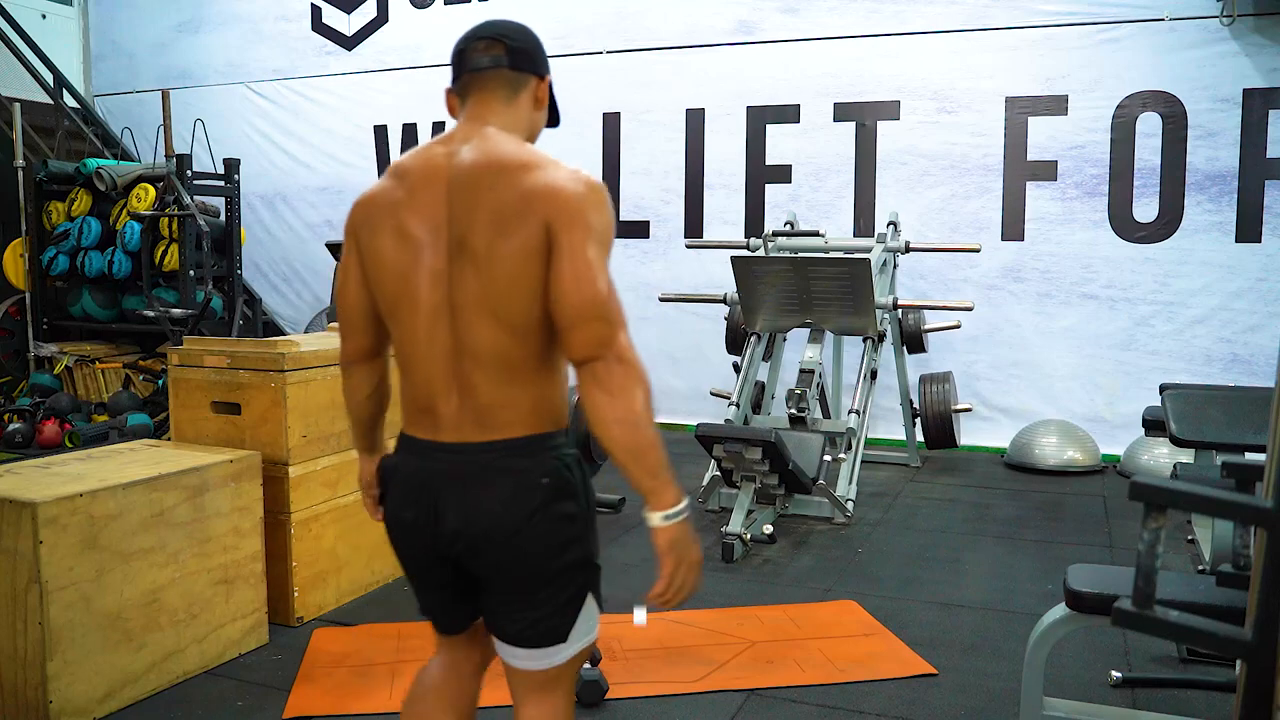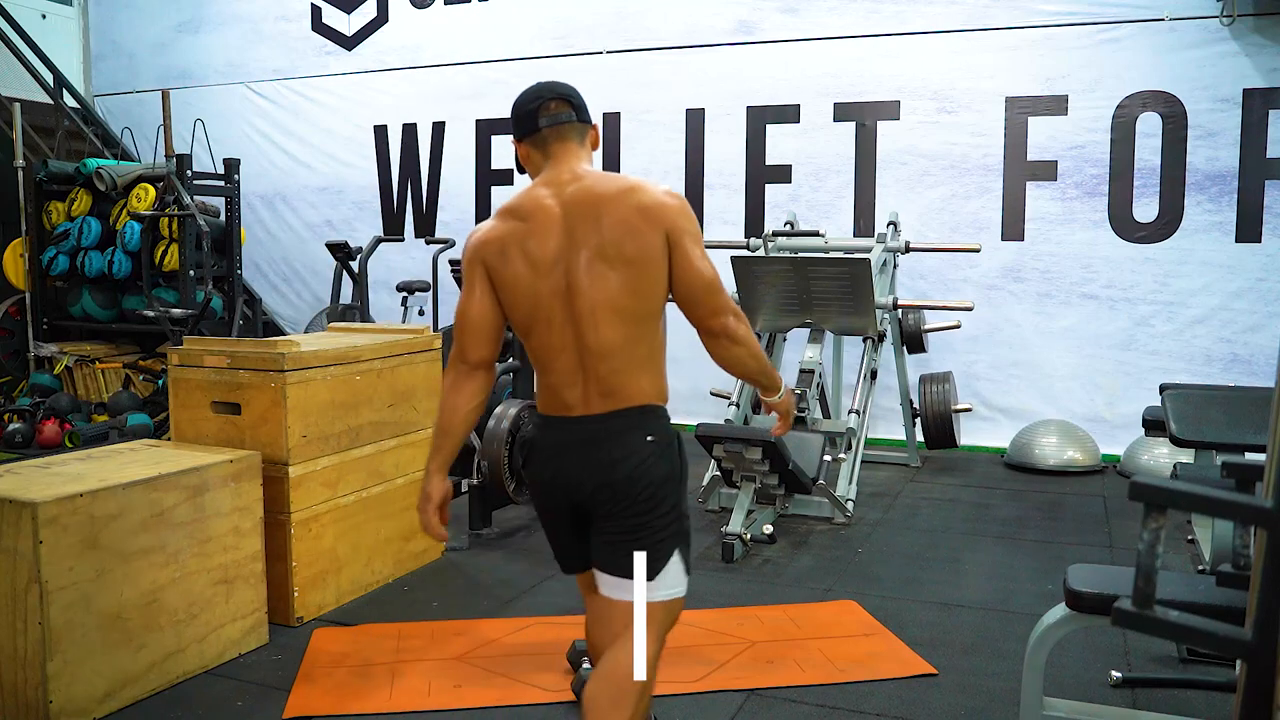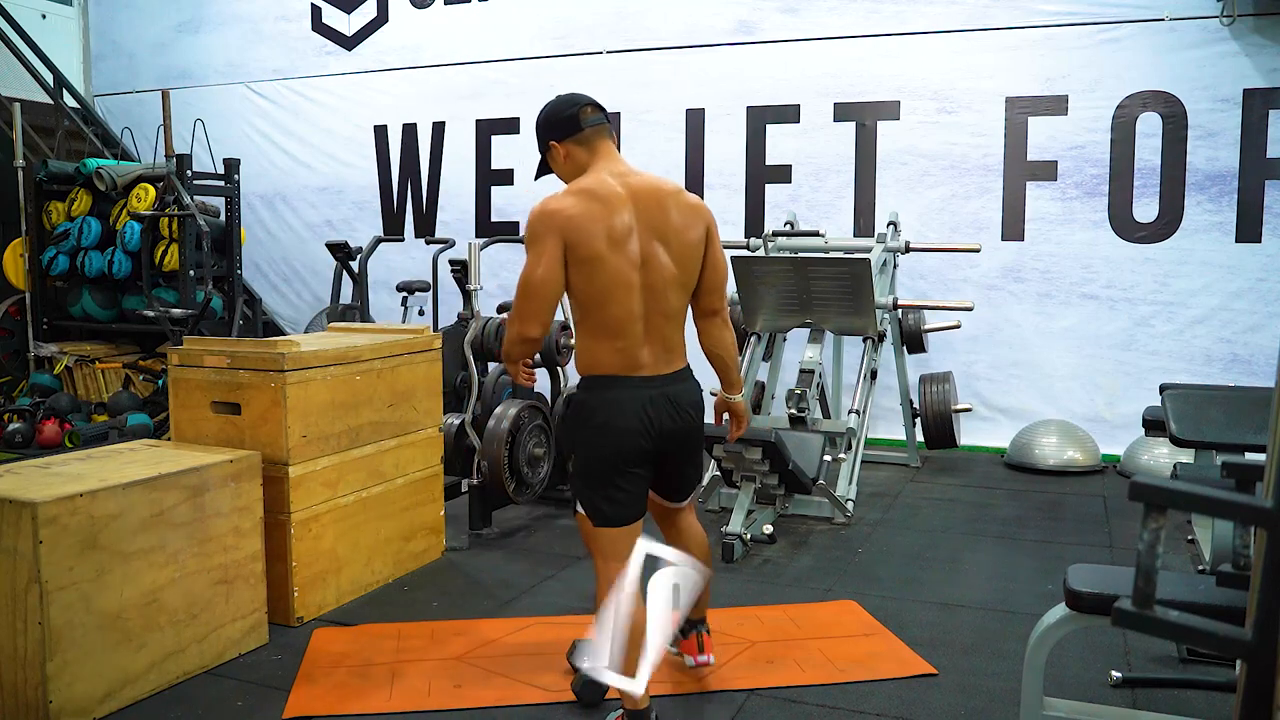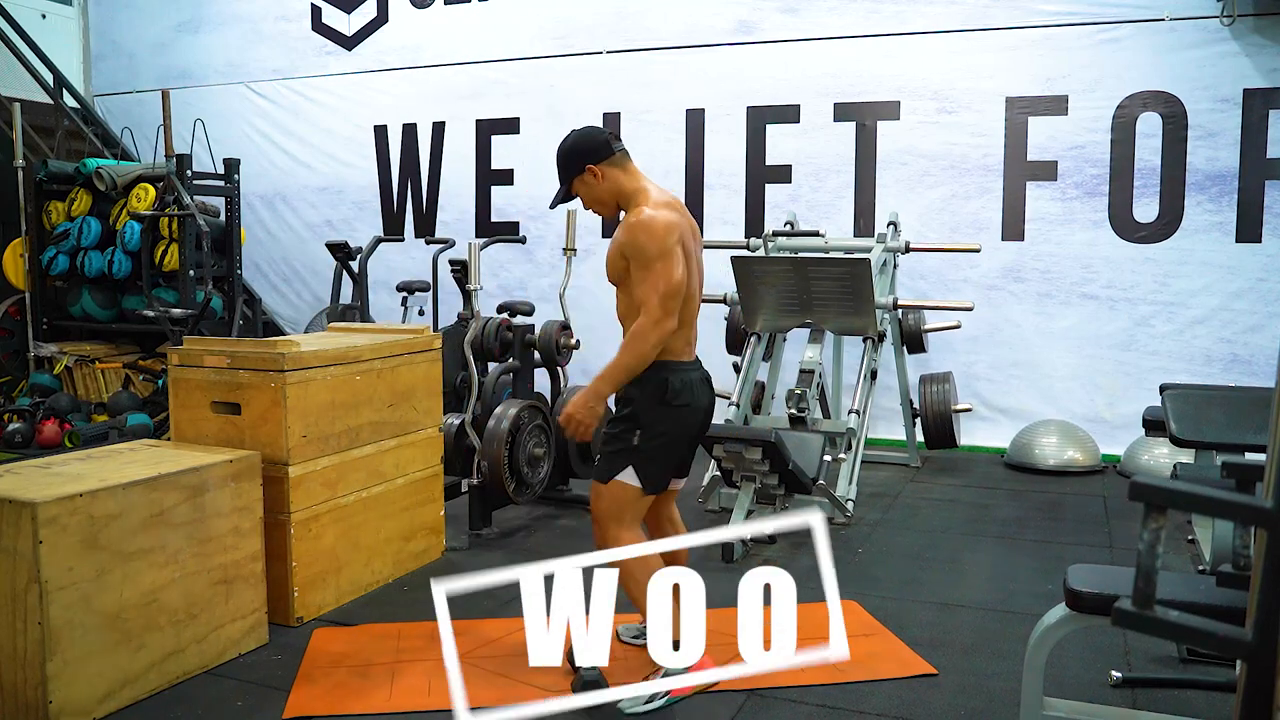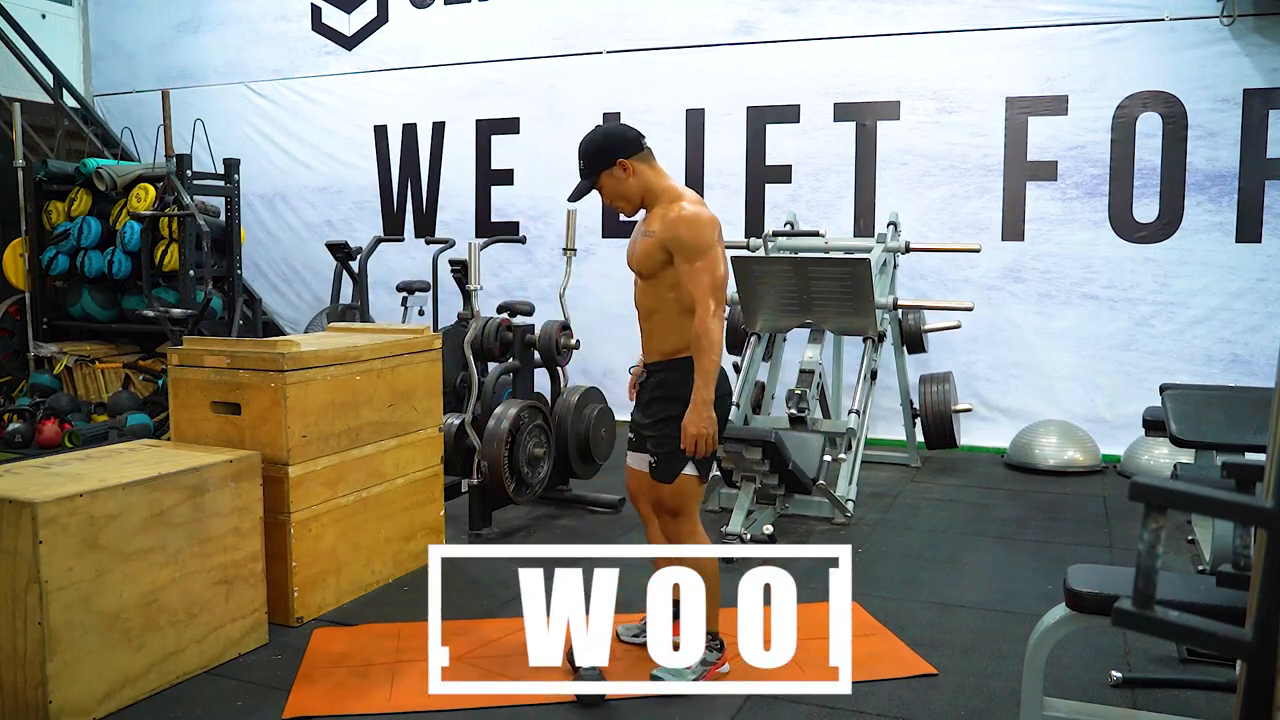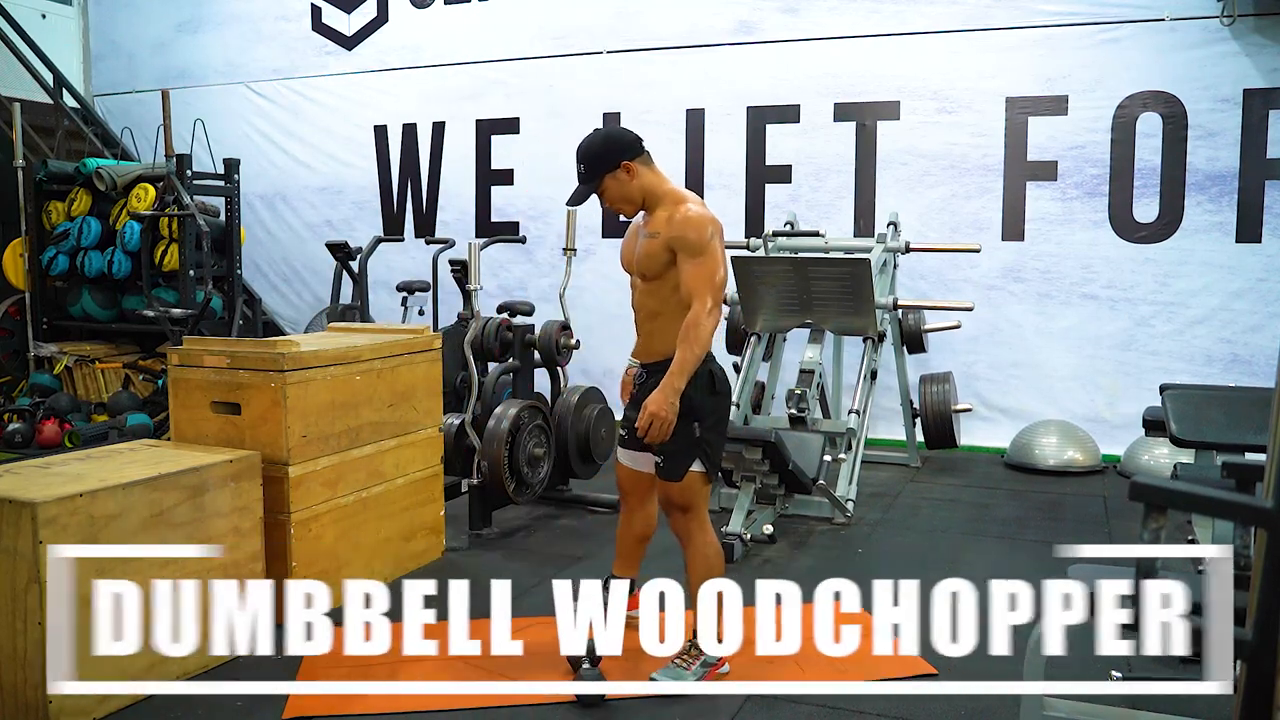
dt=0.4s
person 1, frame 1
left shoulder: (378, 201)
right shoulder: (563, 190)
left elbow: (359, 355)
right elbow: (603, 361)
left wrist: (368, 453)
right wrist: (667, 508)
left hip: (422, 483)
right hip: (527, 483)
left knee: (460, 649)
person 1, frame 2
left shoulder: (492, 237)
right shoulder: (656, 207)
left elbow: (470, 367)
right elbow: (720, 324)
left wrist: (438, 471)
right wrist: (775, 389)
left hip: (551, 450)
right hip: (637, 448)
left knee: (607, 601)
right knee: (636, 632)
person 1, frame 3
left shoulder: (559, 212)
right shoulder: (691, 207)
left elbow: (528, 326)
right elbow: (714, 313)
left wrist: (513, 358)
right wrist: (732, 389)
left hip: (606, 406)
right hip: (677, 396)
left knee: (615, 563)
right knee: (677, 516)
right ankle: (696, 634)
person 1, frame 4
left shoulder: (647, 222)
right shoulder: (672, 214)
left elbow: (658, 320)
left wrist: (596, 391)
left hip: (659, 390)
right hip: (688, 382)
left knee: (613, 522)
right knee: (659, 510)
left ankle: (679, 658)
right ankle: (669, 624)
person 1, frame 5
left shoulder: (687, 218)
right shoulder: (653, 218)
left elbow: (708, 313)
left wrist: (702, 402)
left hip: (685, 385)
right hip: (661, 379)
left knee: (677, 514)
right knee: (646, 498)
left ankle: (710, 646)
right ankle: (676, 612)
person 1, frame 6
left shoulder: (691, 220)
right shoulder: (641, 223)
left elbow: (704, 309)
left wrist: (671, 389)
left hip: (686, 385)
right hip: (651, 378)
left knee: (685, 512)
right knee: (633, 492)
left ankle: (709, 647)
right ankle: (624, 593)
